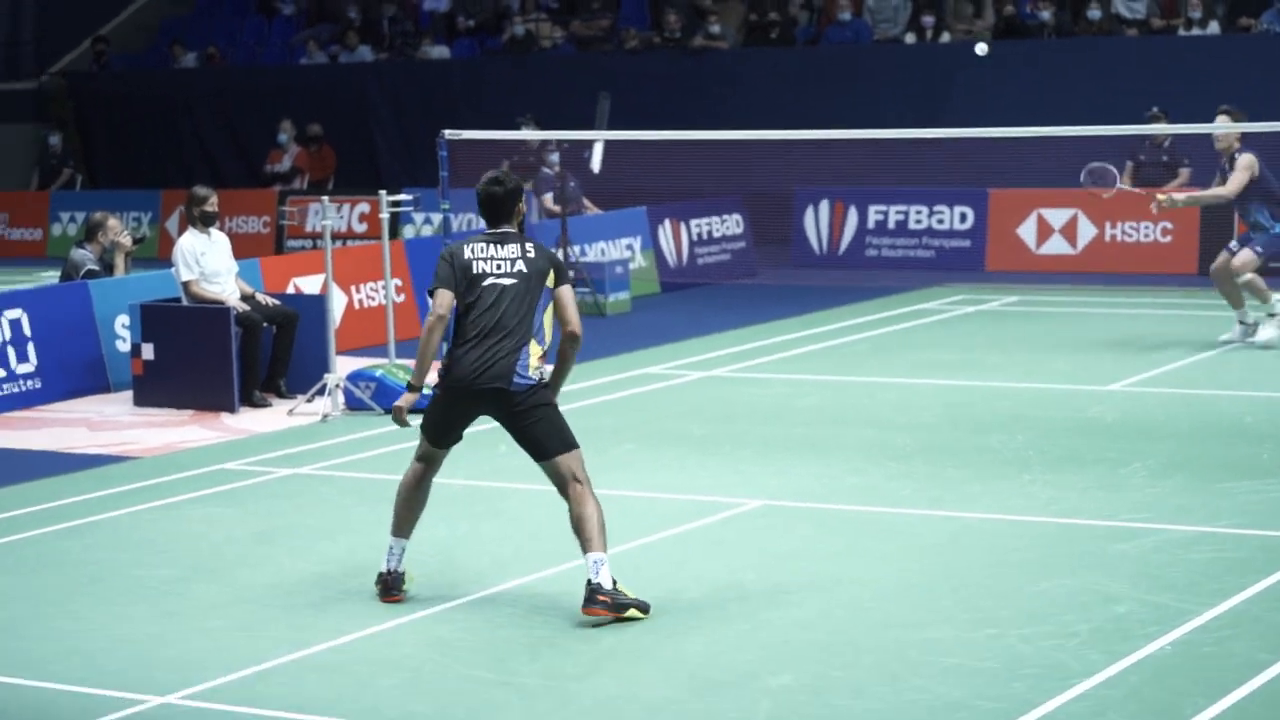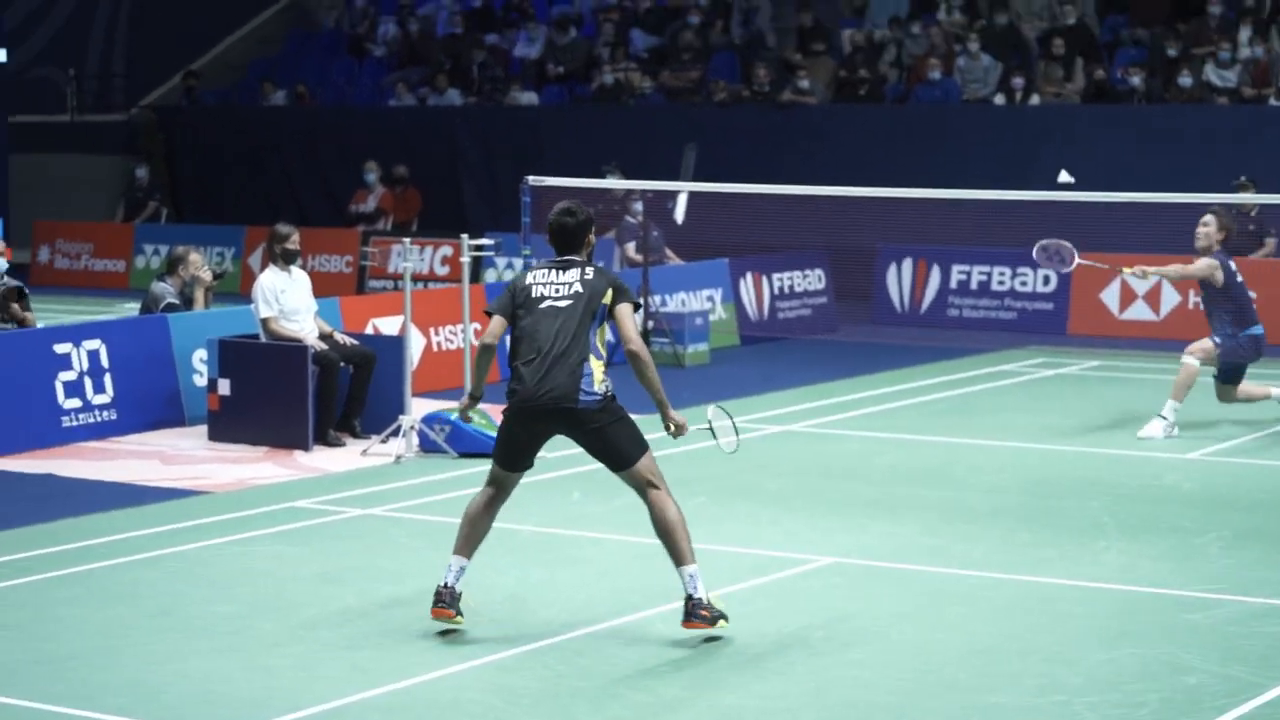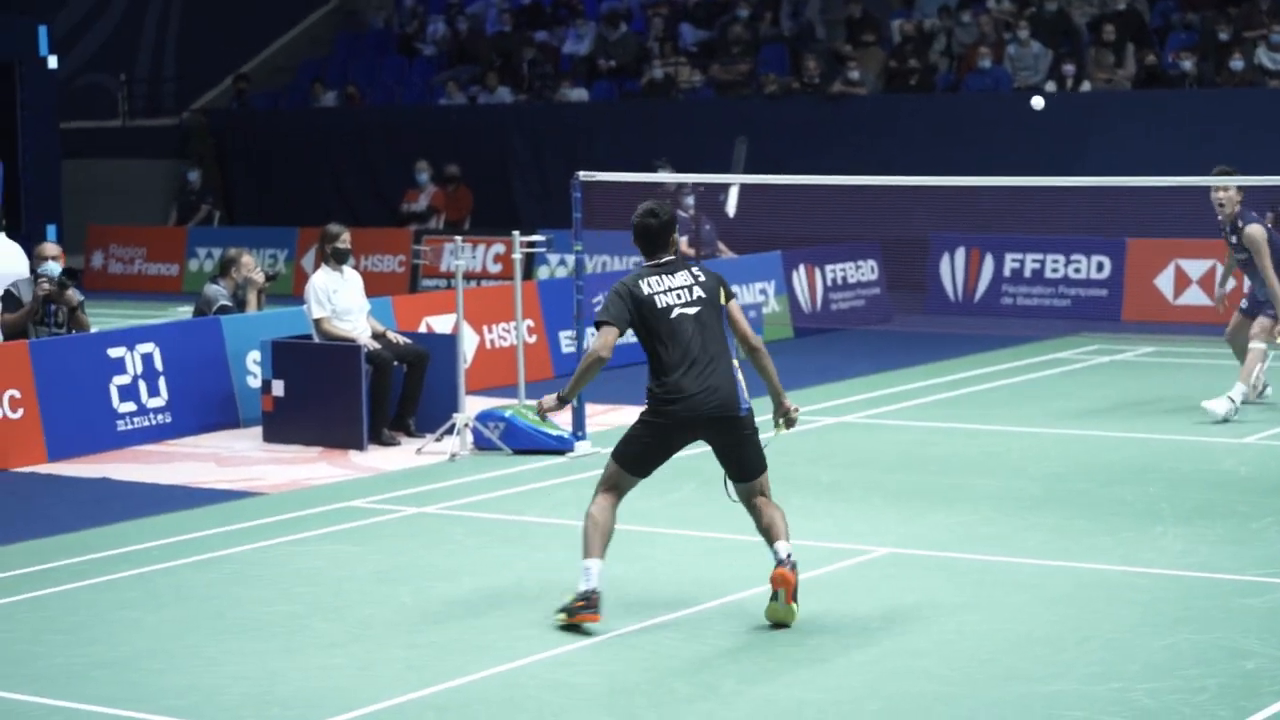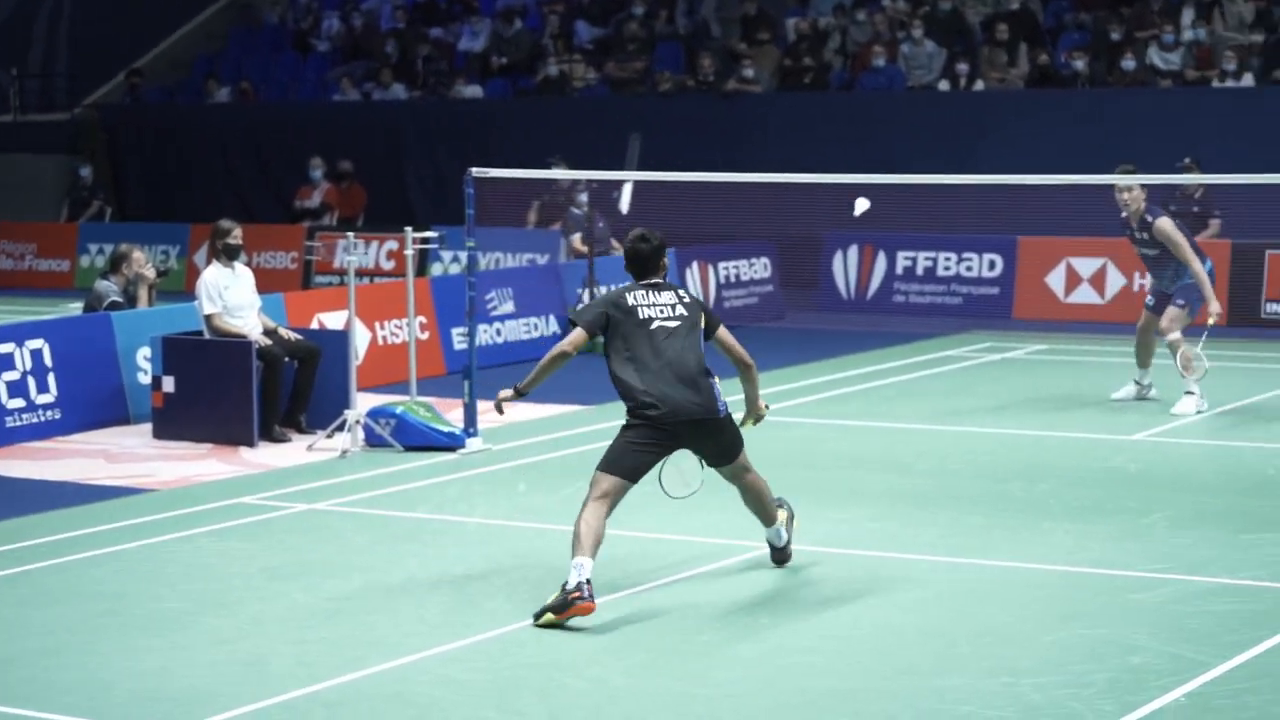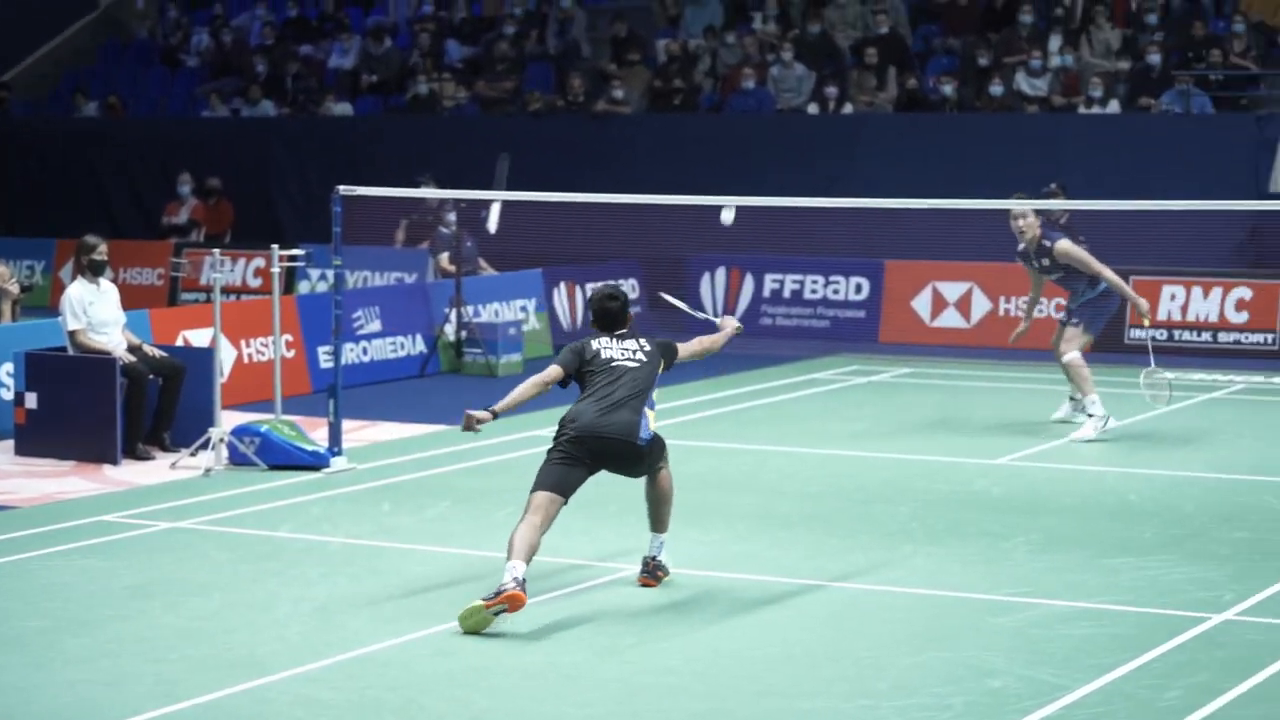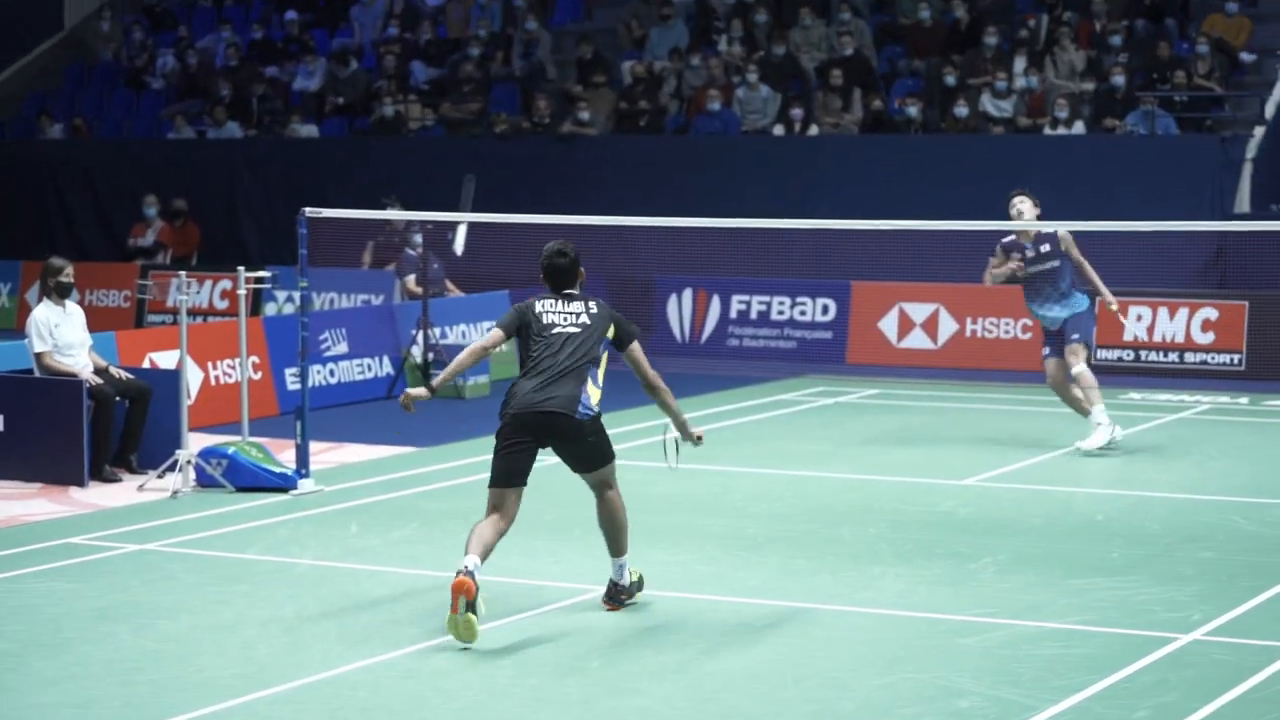
dt=0.3s
person 1, frame 1
left shoulder: (455, 254)
right shoulder: (546, 257)
left elbow: (439, 315)
right elbow: (572, 331)
left wrist: (414, 388)
right wrist: (552, 387)
left hip: (461, 379)
right hip: (520, 382)
left knee: (424, 464)
right knee: (576, 484)
left ankle: (392, 572)
right ankle: (601, 585)
person 1, frame 2
left shoulder: (523, 282)
right shoulder: (605, 280)
left elbow: (488, 342)
right elbow: (635, 349)
left wrist: (473, 396)
right wrist: (666, 409)
left hip: (526, 402)
right hip: (587, 401)
left knee: (494, 490)
right knee: (655, 488)
left ankle: (447, 591)
right ankle: (697, 601)
person 1, frame 3
left shoulder: (627, 289)
right shoulder: (709, 277)
left elbow: (600, 353)
right elbow: (753, 344)
left wrist: (562, 398)
right wrist: (781, 400)
left hip: (671, 409)
right hip: (729, 405)
left knee: (607, 492)
right knee: (759, 497)
left ankle: (588, 593)
right ankle: (784, 564)
person 1, frame 4
left shoulder: (612, 303)
right shoulder: (689, 302)
left elbow: (564, 350)
right elbow: (743, 359)
left wrist: (518, 391)
right wrist: (754, 401)
left hip: (651, 416)
right hip: (707, 411)
left knee: (597, 502)
right knee: (739, 470)
left ankle: (577, 589)
right ankle: (779, 538)
person 1, frame 5
left shoulder: (582, 347)
right shoulder: (654, 347)
left elbow: (544, 379)
right elbow: (709, 345)
left wrist: (492, 413)
right wrist: (728, 328)
left hip: (579, 435)
right hip: (632, 440)
left knee: (533, 517)
right knee: (658, 463)
left ankle: (512, 585)
right ankle: (654, 560)
person 1, frame 6
left shoulder: (527, 310)
right shoulder: (605, 314)
left elbow: (482, 347)
right elbow: (649, 378)
left wrist: (430, 389)
right wrist: (683, 425)
left hip: (522, 417)
right hip: (575, 416)
left knee: (497, 516)
right knee: (606, 487)
left ankle: (468, 573)
right ankle: (620, 582)
person 2, frame 1
left shoulder: (1246, 159)
right shoulder: (1226, 163)
left elbow: (1228, 193)
right elbow: (1213, 194)
left wrist: (1186, 196)
right wrist: (1177, 200)
right hip: (1259, 230)
left knee: (1239, 269)
right knee: (1217, 272)
right ankle: (1246, 323)
person 2, frame 2
left shoulder: (1211, 263)
right shoulder: (1218, 258)
left elbow: (1183, 271)
left wrist: (1152, 270)
left hip: (1245, 338)
right hip: (1237, 336)
left knee: (1193, 352)
right knee: (1226, 394)
left ankle: (1167, 419)
person 2, frame 3
left shoulder: (1251, 229)
right shoulder: (1224, 222)
right wrist: (1221, 285)
left knee: (1257, 335)
right knee: (1233, 334)
left ankle: (1233, 401)
right ankle: (1256, 384)
person 2, frame 4
left shoulder: (1159, 223)
right shoulder: (1127, 219)
left elbow: (1193, 262)
left wrist: (1212, 301)
right wrist: (1153, 281)
left hip: (1193, 278)
right hip: (1166, 280)
left knee: (1168, 326)
right knee: (1144, 328)
left ankle: (1193, 393)
right ankle: (1142, 384)
person 2, frame 5
left shoulder: (1059, 247)
right shoulder: (1025, 253)
left elbow: (1100, 270)
right elbow: (1037, 286)
left wrist: (1134, 298)
right wrist: (1026, 320)
left hip: (1100, 295)
right hip: (1083, 298)
left knee: (1067, 348)
right knee: (1061, 347)
left ankle: (1096, 415)
right ankle: (1076, 401)
person 2, frame 6
left shoulder: (1058, 236)
right shoulder: (1006, 247)
left elbow: (1080, 262)
right elbow: (990, 279)
left wrist: (1103, 291)
right wrist: (1006, 270)
left hip: (1077, 310)
right hip: (1050, 320)
left knee: (1074, 359)
right knee: (1056, 380)
left ankle: (1102, 422)
right ankle: (1105, 426)
person 3, frame 1
left shoulder: (221, 237)
right shoulder: (186, 244)
right elbow: (192, 290)
left wrist: (254, 293)
right wrist: (225, 299)
left hip: (236, 301)
right hip: (210, 307)
left knee: (288, 315)
right knee: (254, 321)
left ankle: (274, 379)
right ankle: (249, 390)
person 3, frame 2
left shoulder: (302, 275)
right shoulder: (266, 281)
right elbow: (271, 327)
left wrist: (333, 332)
right wrist: (303, 338)
left hip: (314, 340)
right hip: (287, 344)
left knee: (366, 356)
right knee: (331, 360)
left ankle: (349, 419)
right ankle: (324, 428)
person 3, frame 3
left shoulder: (353, 275)
right shoulder: (319, 282)
right elbow: (324, 327)
left wrist: (385, 331)
right wrist: (356, 337)
left hip: (367, 339)
right hip: (341, 344)
left knee: (419, 354)
right knee: (384, 359)
left ankle: (403, 418)
right ankle: (379, 428)
person 3, frame 4
left shoulder: (245, 271)
right shoulder: (209, 277)
right elbow: (214, 323)
left wrist: (277, 328)
right wrist: (247, 334)
left hip: (258, 335)
right hip: (232, 340)
left knee: (310, 350)
right knee: (275, 355)
left ankle: (294, 415)
right ankle: (269, 424)
person 3, frame 5
left shoulder: (110, 287)
right shoulder: (74, 293)
right elbow: (78, 339)
left wrist: (142, 345)
right wrist: (111, 350)
left hip: (122, 352)
left knee: (175, 368)
right knee: (139, 372)
left ankle: (158, 433)
right ankle: (133, 442)
person 3, frame 6
left shoulder: (76, 310)
right shoulder: (40, 315)
right elbow: (45, 362)
left wrist: (108, 367)
right wrist: (78, 372)
left hip: (89, 374)
right hip: (62, 379)
left knee: (142, 390)
right knee: (106, 394)
left ankle: (125, 455)
right ankle: (99, 465)
